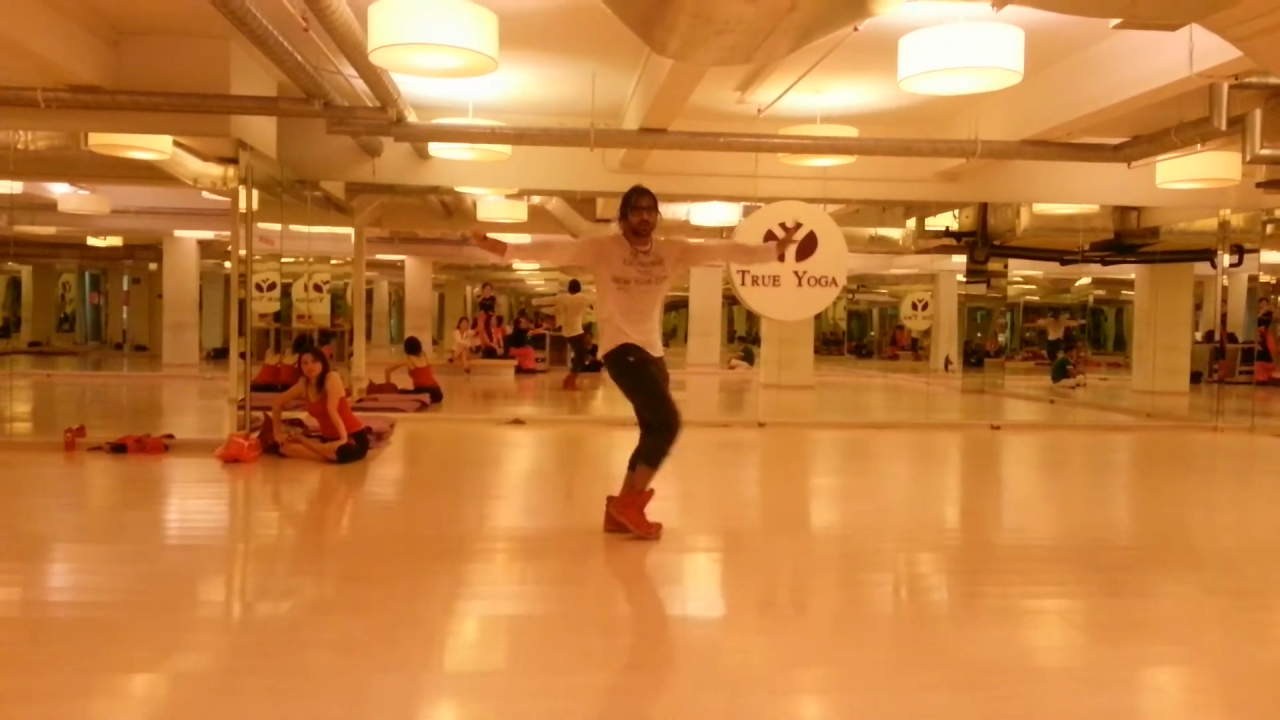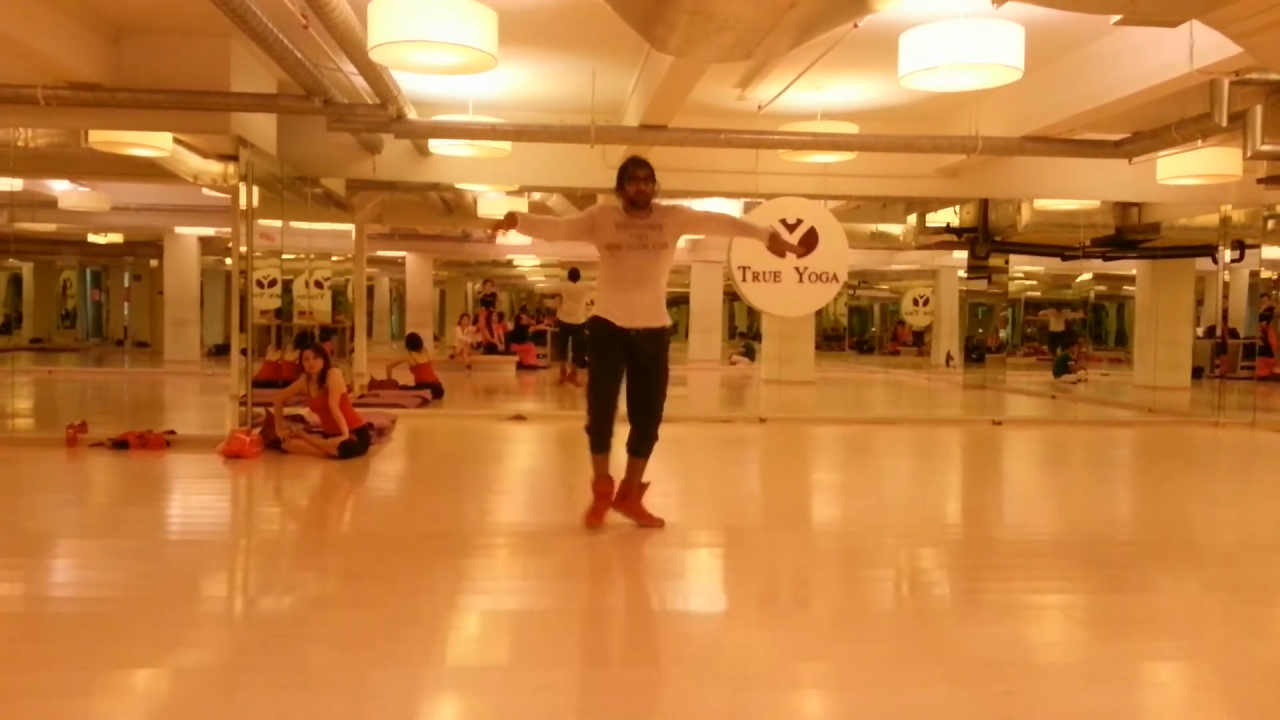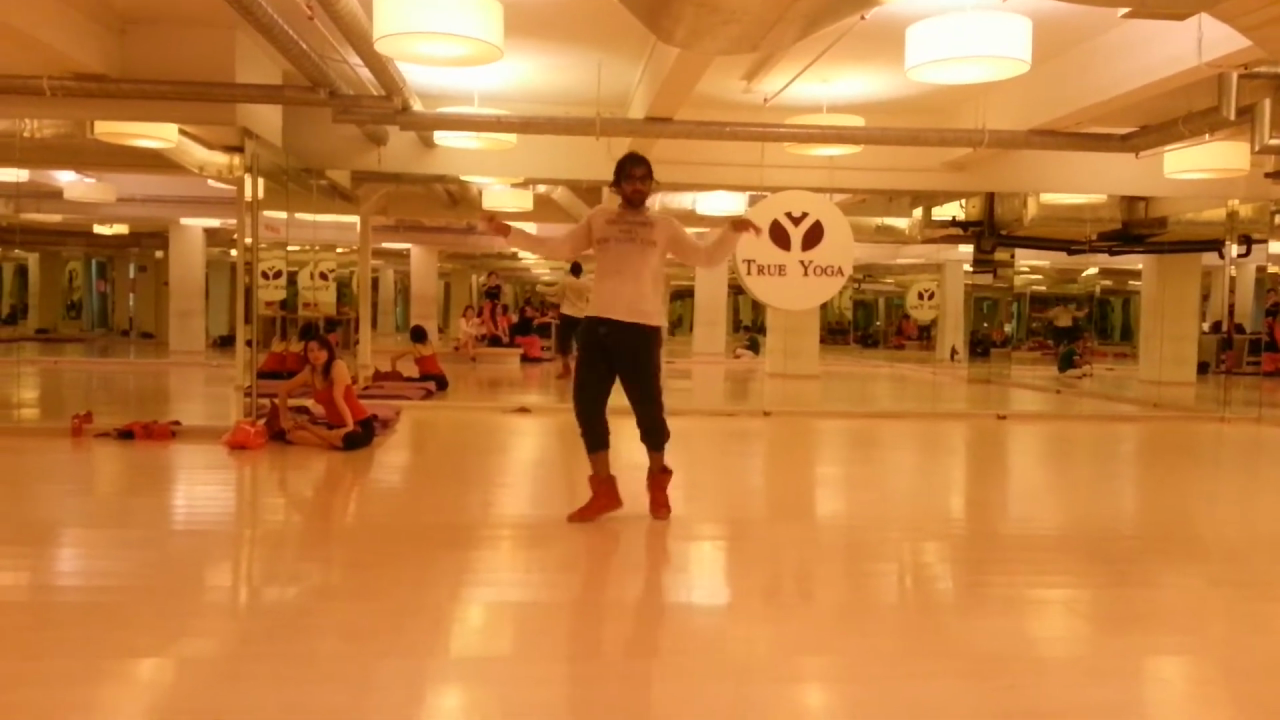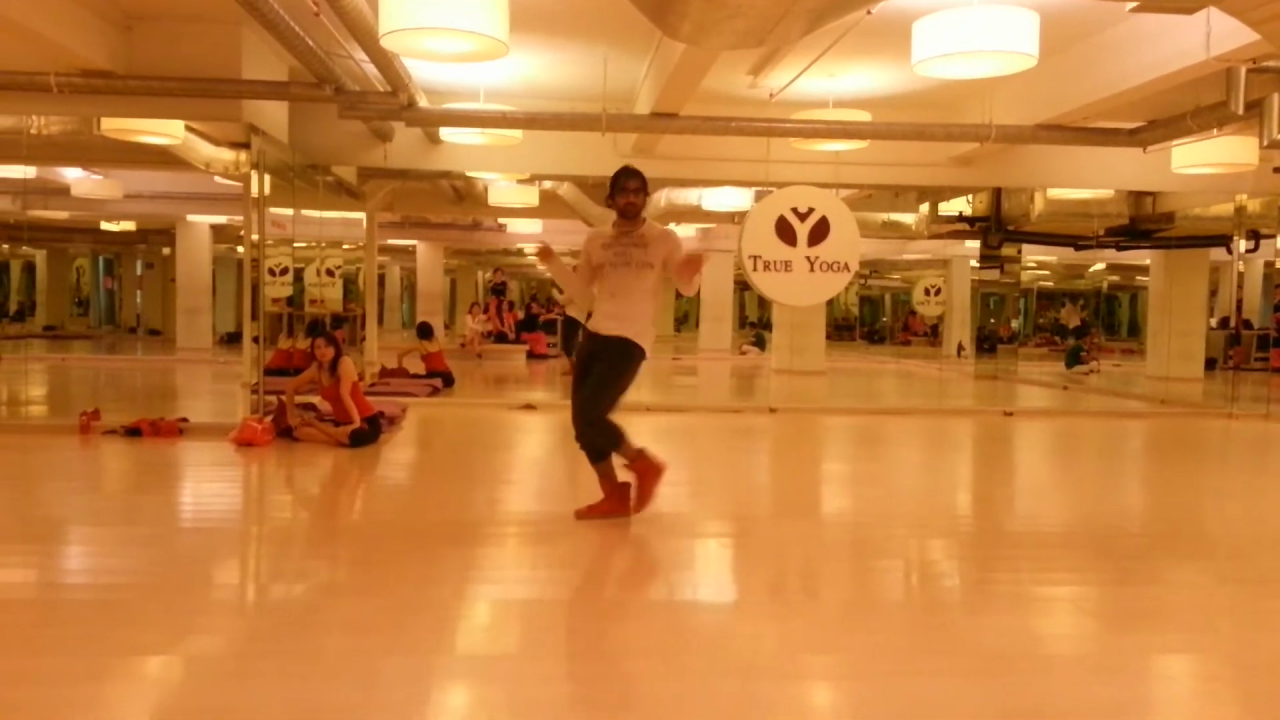
dt=0.2s
person 1, frame 1
left shoulder: (672, 250)
right shoulder: (602, 247)
left elbow: (719, 251)
right elbow: (553, 249)
left wrist: (769, 249)
right wrist: (502, 247)
left hip: (651, 354)
right hip: (622, 351)
left knee: (657, 433)
right knee: (667, 423)
left ankle: (622, 508)
right ankle: (630, 503)
person 1, frame 2
left shoulder: (673, 217)
right shoulder: (602, 216)
left elbow: (720, 224)
right elbow: (556, 230)
left wrist: (764, 234)
right wrist: (520, 220)
left hip: (652, 329)
right hip: (607, 325)
left knee: (648, 417)
right knee: (601, 408)
left ankle: (629, 493)
right ankle: (603, 489)
person 1, frame 3
left shoulder: (664, 226)
right shoulder: (599, 218)
left elbow: (705, 259)
right elbow: (558, 251)
left wrist: (732, 233)
right wrist: (513, 235)
left hip: (640, 326)
right hip: (596, 323)
left knee: (648, 413)
right knee: (587, 409)
left ankle: (658, 476)
right ankle: (604, 491)
person 1, frame 4
left shoulder: (663, 238)
right shoulder: (596, 240)
left elbow: (688, 285)
right elbow: (578, 288)
left wrist: (692, 272)
right wrist: (553, 263)
left hip: (629, 338)
right hip: (595, 336)
left knee: (592, 415)
right knee: (586, 420)
left ankle: (642, 464)
right ankle: (615, 493)
